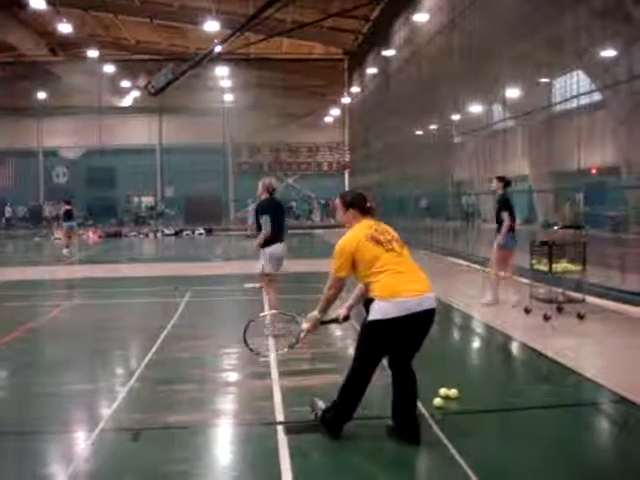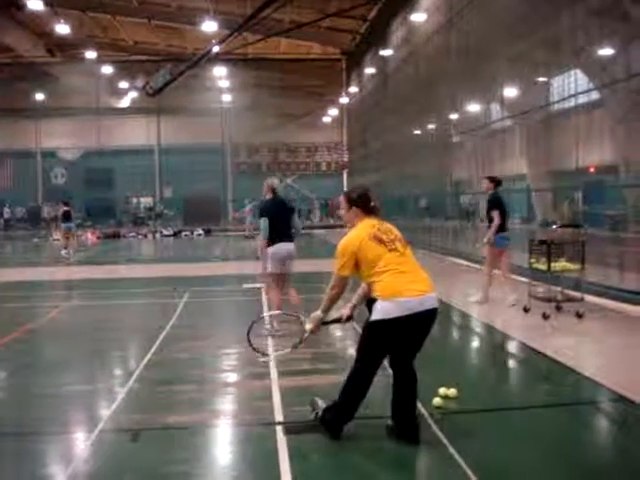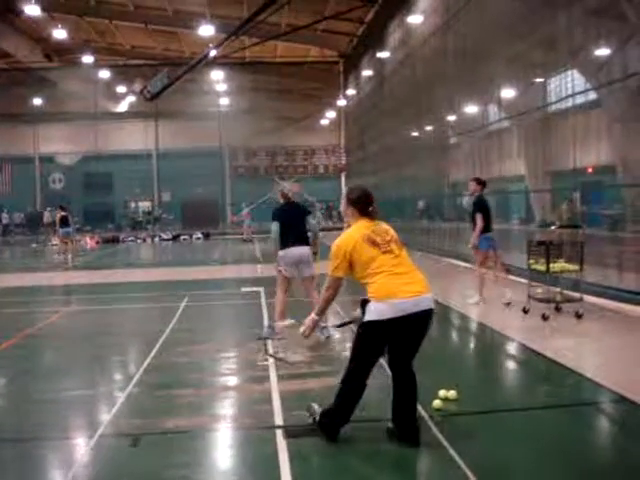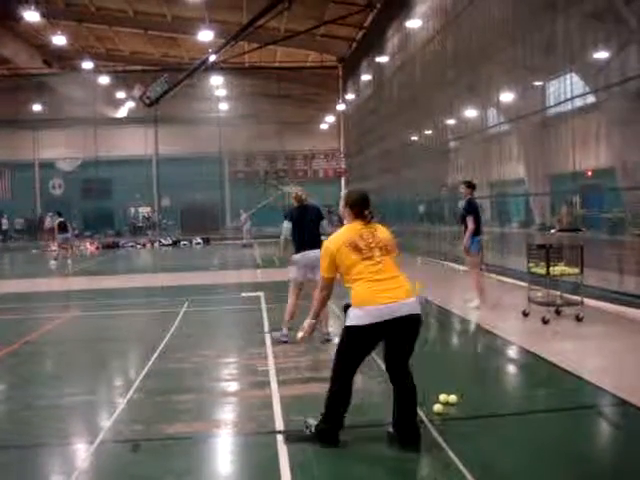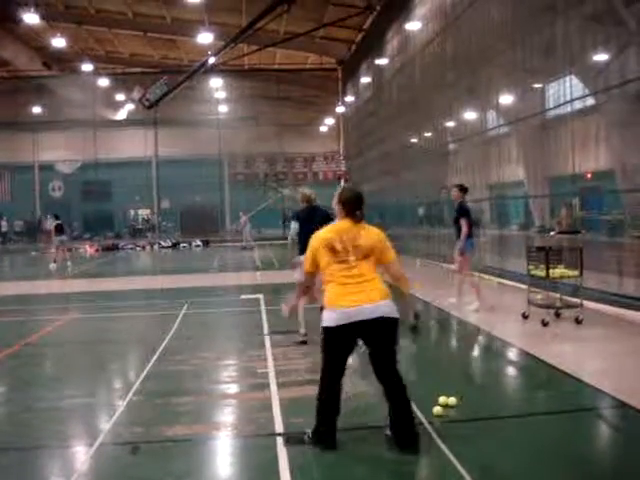
dt=0.2s
person 1, frame 1
left shoulder: (348, 242)
right shoulder: (385, 230)
left elbow: (334, 288)
left wrist: (317, 314)
right wrist: (349, 306)
left hip: (392, 307)
right hip: (425, 302)
left knee: (362, 367)
right knee: (402, 365)
left ankle: (333, 420)
right ankle: (407, 428)
person 1, frame 2
left shoulder: (351, 241)
right shoulder: (388, 229)
left elbow: (336, 288)
left wrist: (320, 314)
right wrist: (351, 306)
left hip: (395, 306)
right hip: (427, 302)
left knee: (364, 367)
right knee: (403, 365)
left ankle: (333, 420)
right ankle: (406, 428)
person 1, frame 3
left shoulder: (345, 241)
right shoulder: (386, 229)
left elbow: (331, 289)
left wrist: (315, 317)
left hip: (388, 307)
right hip: (422, 302)
left knee: (358, 369)
right knee: (402, 367)
left ankle: (330, 423)
right ankle: (407, 430)
person 1, frame 4
left shoulder: (334, 242)
right shoulder: (383, 233)
left elbow: (324, 290)
left wrist: (312, 320)
left hip: (366, 313)
right hip: (406, 306)
left knee: (343, 373)
right knee: (400, 372)
left ankle: (327, 432)
right ankle: (408, 435)
person 1, frame 5
left shoulder: (320, 237)
right shoulder: (375, 235)
left elbow: (307, 278)
right elbow: (397, 274)
left wrist: (297, 297)
left hip: (340, 315)
right hip: (381, 311)
left knee: (331, 375)
right knee: (388, 374)
left ankle: (324, 435)
right ankle: (406, 437)
person 2, frame 1
left shoulder: (262, 205)
right shoulder: (279, 204)
left elbow: (266, 230)
right elbow: (284, 228)
left wrist: (257, 244)
left hip: (269, 249)
right hip: (280, 247)
left knee: (268, 287)
right knee: (270, 285)
person 2, frame 2
left shoulder: (264, 206)
right shoulder: (287, 204)
left elbow: (264, 232)
right elbow: (298, 227)
left wrist: (262, 253)
left hip: (275, 248)
right hip: (289, 247)
left knee: (273, 289)
right knee: (287, 286)
person 2, frame 3
left shoulder: (278, 212)
right shoulder: (303, 208)
left elbow: (275, 235)
right elbow: (314, 229)
left wrist: (277, 259)
right wrist: (313, 248)
left hip: (287, 252)
right hip: (304, 250)
left knee: (281, 292)
right knee: (312, 291)
left ankle: (277, 328)
right ankle: (324, 327)
person 2, frame 4
left shoulder: (291, 213)
right shoulder: (316, 210)
left elbow: (285, 234)
right elbow: (326, 231)
left wrist: (281, 250)
left hip: (300, 256)
right hip: (318, 254)
left knee: (293, 295)
left ankle: (285, 332)
right ankle: (325, 332)
person 2, frame 5
left shoulder: (299, 214)
right shoulder: (325, 213)
left elbow: (293, 235)
left hip: (305, 257)
left knee: (304, 296)
left ankle: (303, 331)
person 3, frame 1
left shoulder: (502, 199)
right shoulder: (504, 198)
left elbow: (507, 221)
left wrist: (500, 238)
left hip: (505, 236)
right hip: (511, 236)
left knee: (494, 267)
right knee: (507, 268)
left ankle: (492, 296)
right ankle: (514, 296)
person 3, frame 2
left shoulder: (492, 199)
right shoulder: (497, 198)
left elbow: (497, 220)
left wrist: (488, 237)
left hip: (496, 236)
right hip: (504, 235)
left knee: (489, 266)
right knee: (504, 268)
left ankle: (484, 295)
right ankle: (510, 295)
person 3, frame 3
left shoulder: (477, 202)
right shoulder: (481, 200)
left elbow: (480, 223)
left wrist: (473, 239)
left hip: (482, 237)
right hip: (488, 236)
left knee: (479, 267)
right knee: (496, 266)
left ankle: (480, 296)
right ankle: (506, 292)
person 3, frame 4
left shoulder: (469, 204)
right shoulder: (472, 203)
left elbow: (471, 226)
left wrist: (465, 242)
left hip: (472, 239)
right hip: (475, 238)
left knee: (474, 270)
right knee: (475, 269)
left ankle: (479, 299)
right ankle: (479, 296)
person 3, frame 5
left shoulder: (461, 208)
right shoulder: (461, 207)
left elbow: (465, 228)
left wrist: (461, 245)
left hip: (464, 242)
right hip: (463, 242)
left knee: (467, 273)
right knee: (459, 271)
left ankle: (478, 301)
right ankle: (458, 297)
